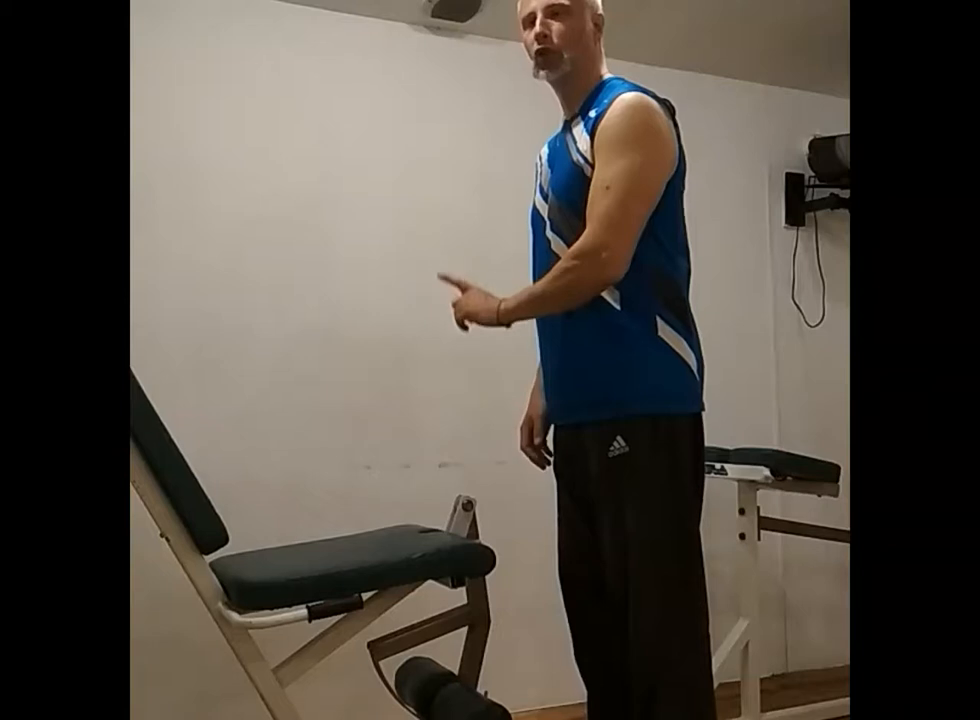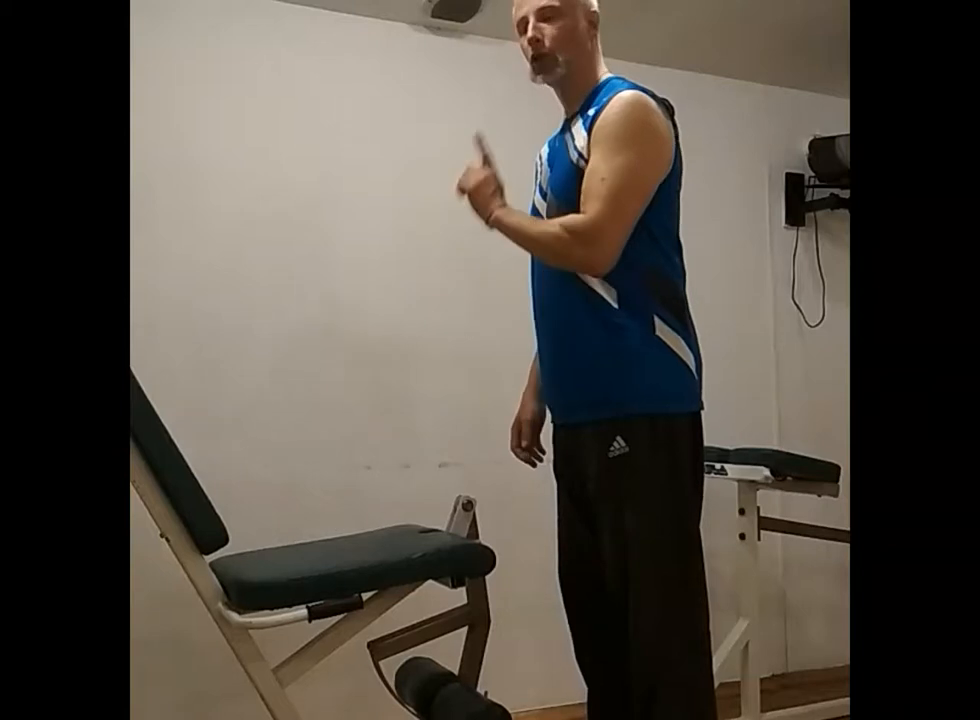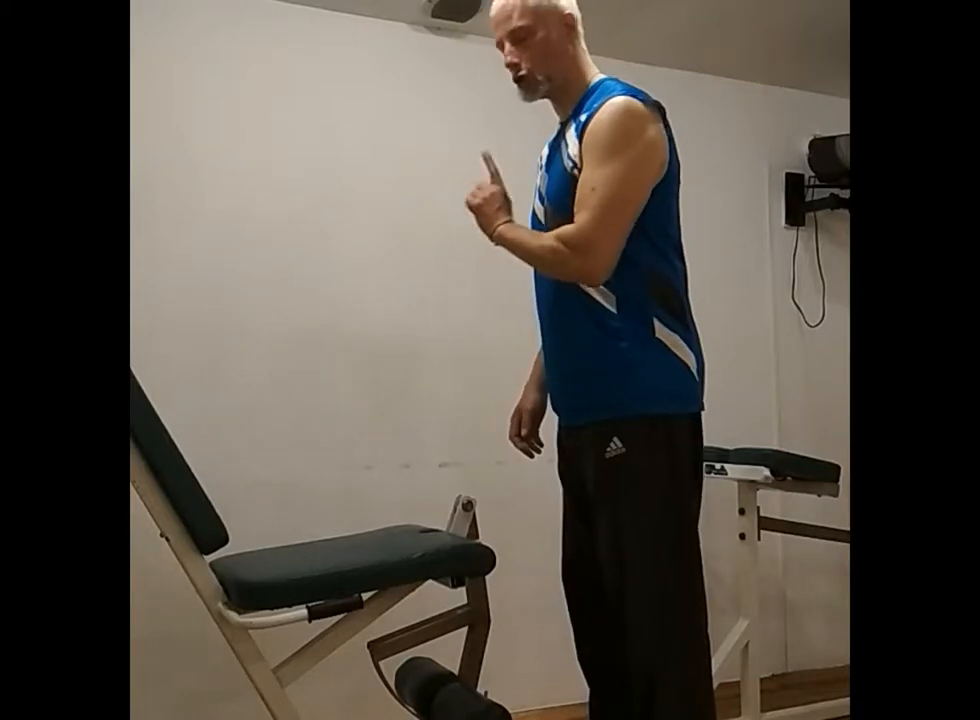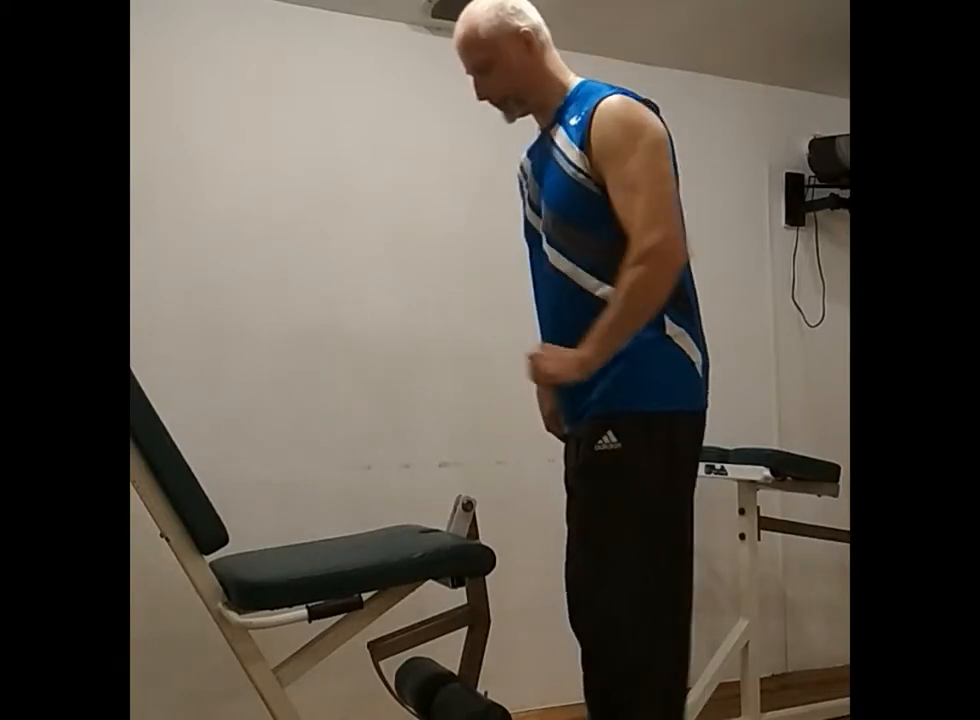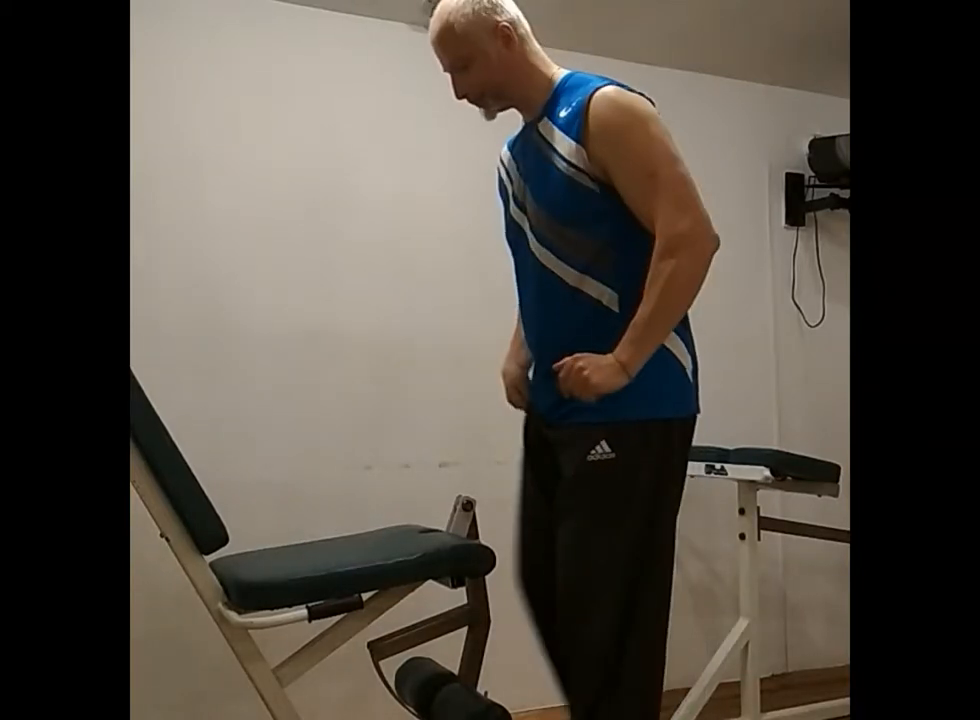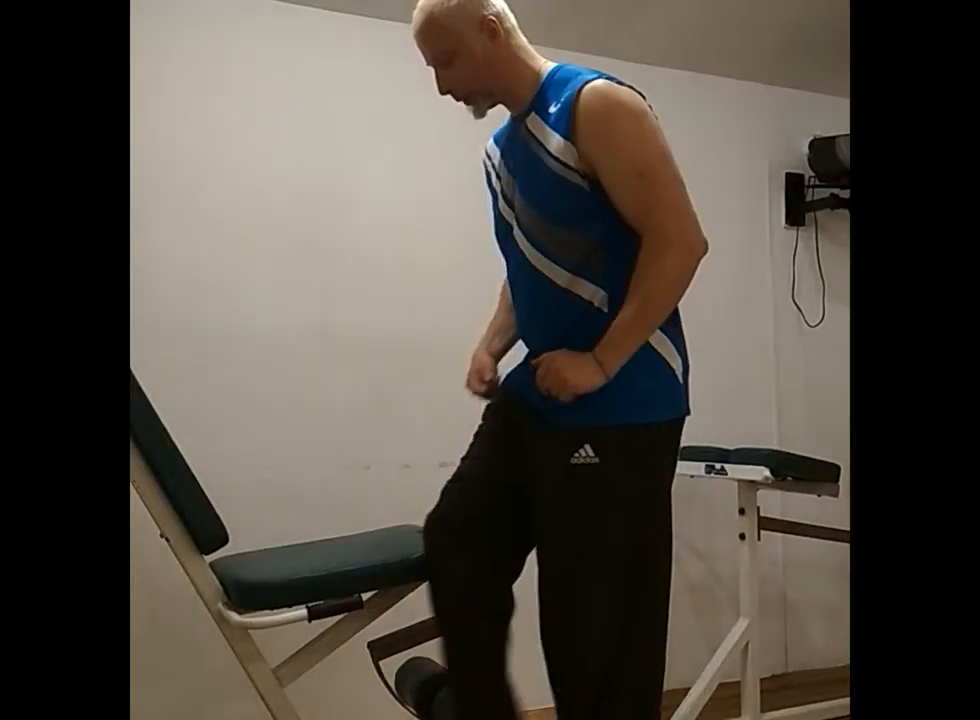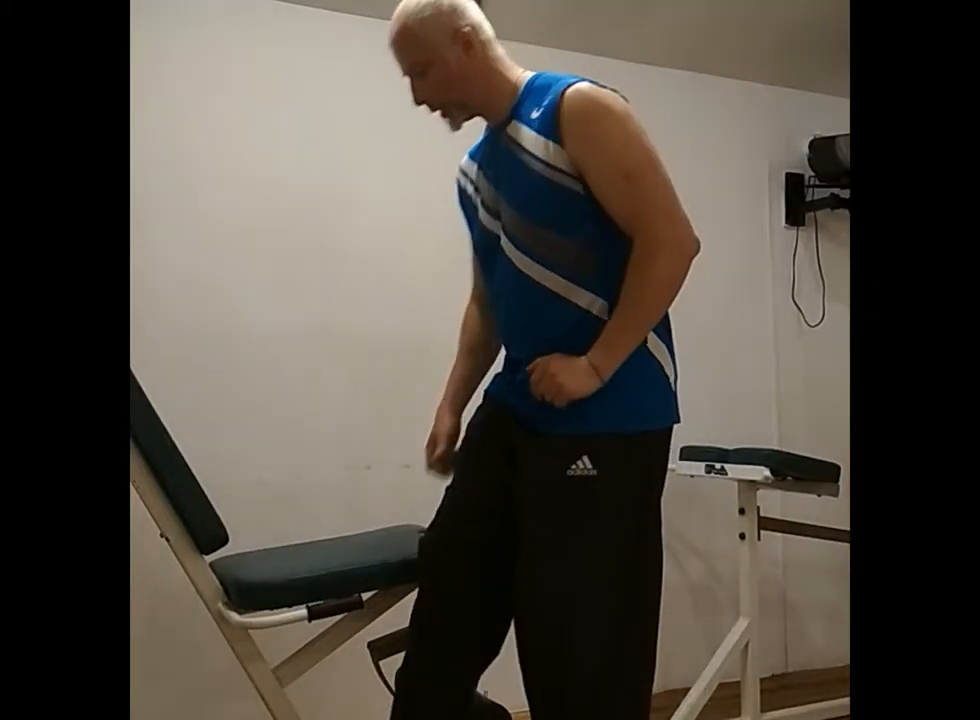
dt=0.3s
person 1, frame 1
left shoulder: (631, 115)
right shoulder: (556, 147)
left elbow: (603, 260)
left wrist: (501, 310)
right wrist: (542, 391)
left hip: (643, 407)
right hip: (583, 411)
left knee: (656, 607)
right knee: (593, 602)
person 1, frame 2
left shoulder: (630, 113)
right shoulder: (558, 144)
left elbow: (594, 247)
left wrist: (496, 211)
right wrist: (535, 393)
left hip: (642, 406)
right hip: (583, 409)
left knee: (658, 605)
right knee: (593, 600)
person 1, frame 3
left shoulder: (622, 116)
right shoulder: (560, 144)
left elbow: (588, 257)
left wrist: (500, 227)
right wrist: (536, 387)
left hip: (642, 405)
right hip: (586, 409)
left knee: (654, 605)
right knee: (595, 599)
person 1, frame 4
left shoulder: (614, 118)
right shoulder: (537, 157)
left elbow: (659, 250)
left wrist: (585, 356)
right wrist: (552, 371)
left hip: (642, 398)
right hip: (591, 403)
left knee: (624, 602)
right knee: (599, 599)
person 1, frame 5
left shoulder: (608, 112)
right shoulder: (515, 154)
left elbow: (690, 238)
left wrist: (624, 362)
right wrist: (519, 352)
left hip: (632, 407)
right hip: (558, 404)
left knee: (608, 607)
right knee: (549, 585)
person 1, frame 6
left shoulder: (597, 106)
right shoulder: (500, 149)
left elbow: (679, 240)
left wrist: (601, 362)
right wrist: (490, 348)
left hip: (618, 407)
right hip: (535, 394)
left knee: (597, 615)
right knee: (455, 544)
person 1, frame 7
left shoulder: (580, 111)
right shoulder: (474, 170)
left elbow: (671, 241)
left wrist: (596, 365)
right wrist: (452, 403)
left hip: (607, 416)
right hip: (515, 406)
left knee: (581, 628)
right knee: (451, 582)
